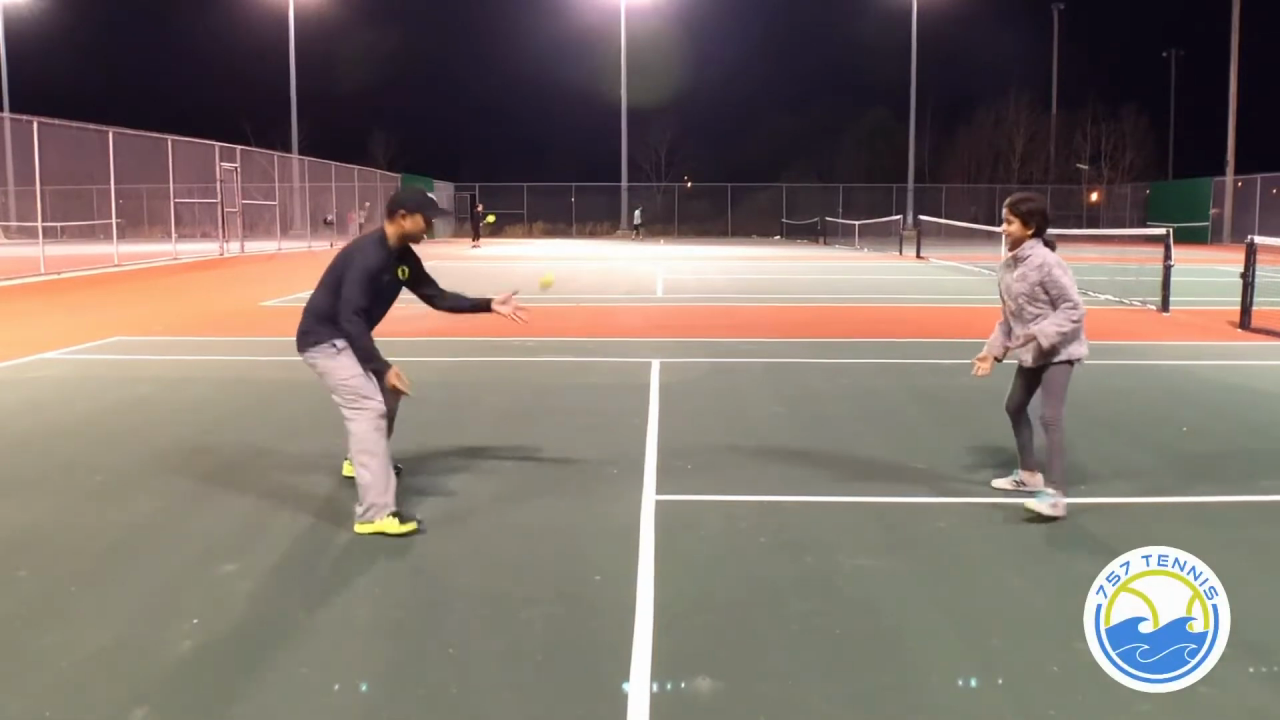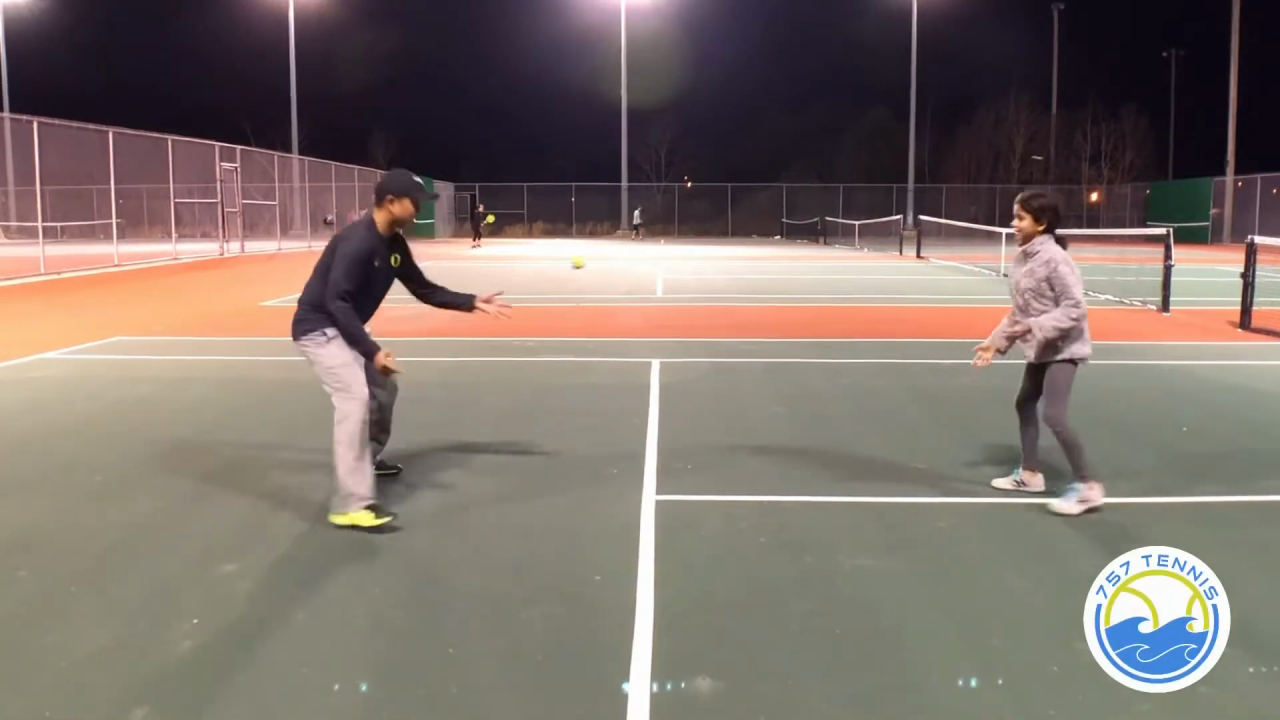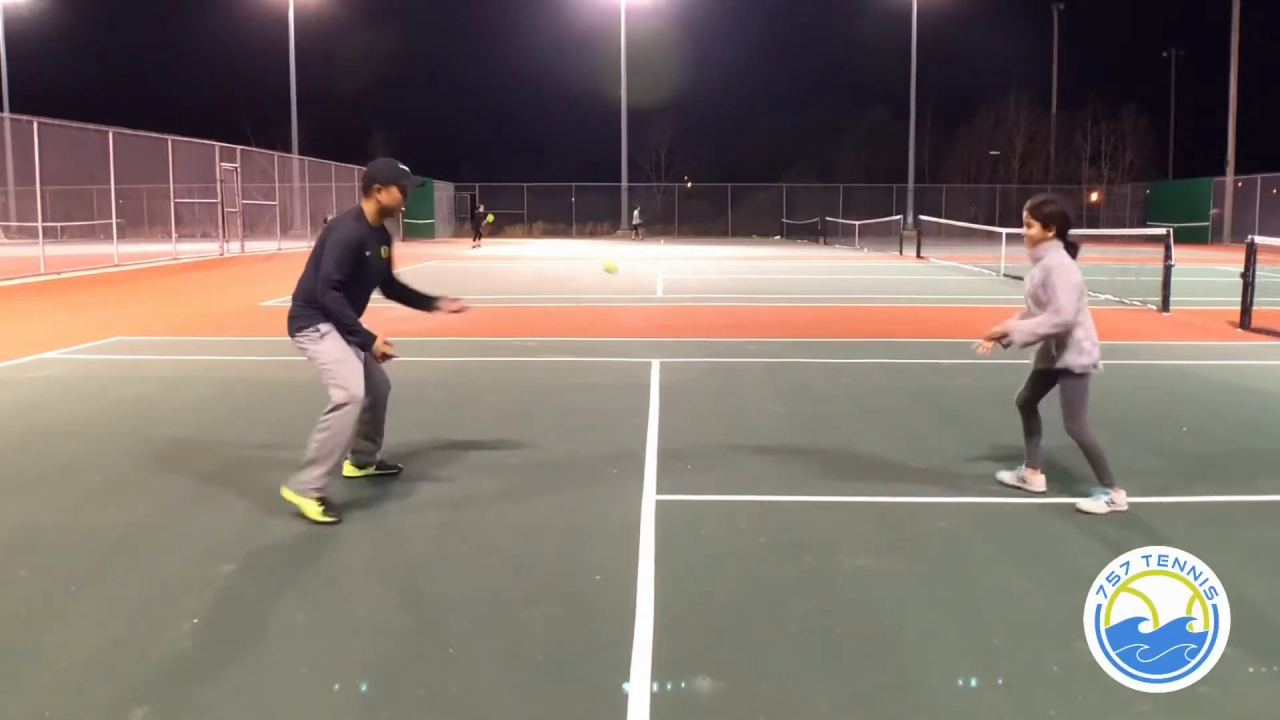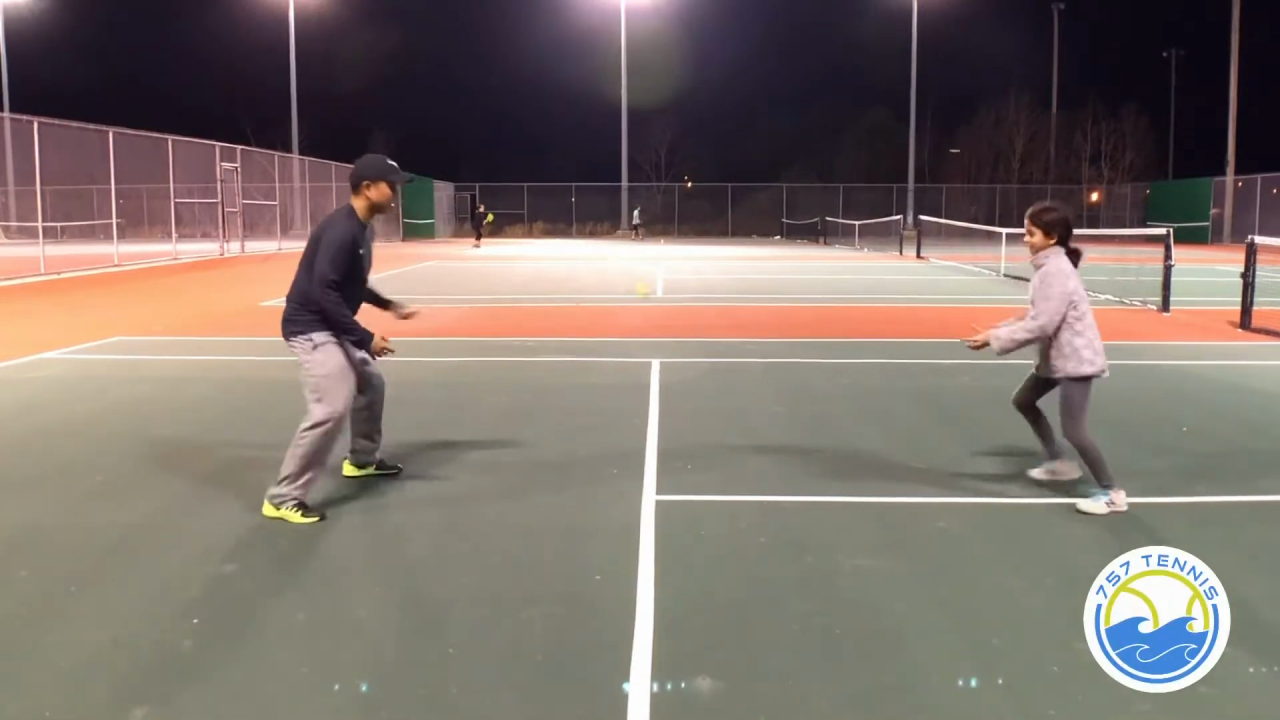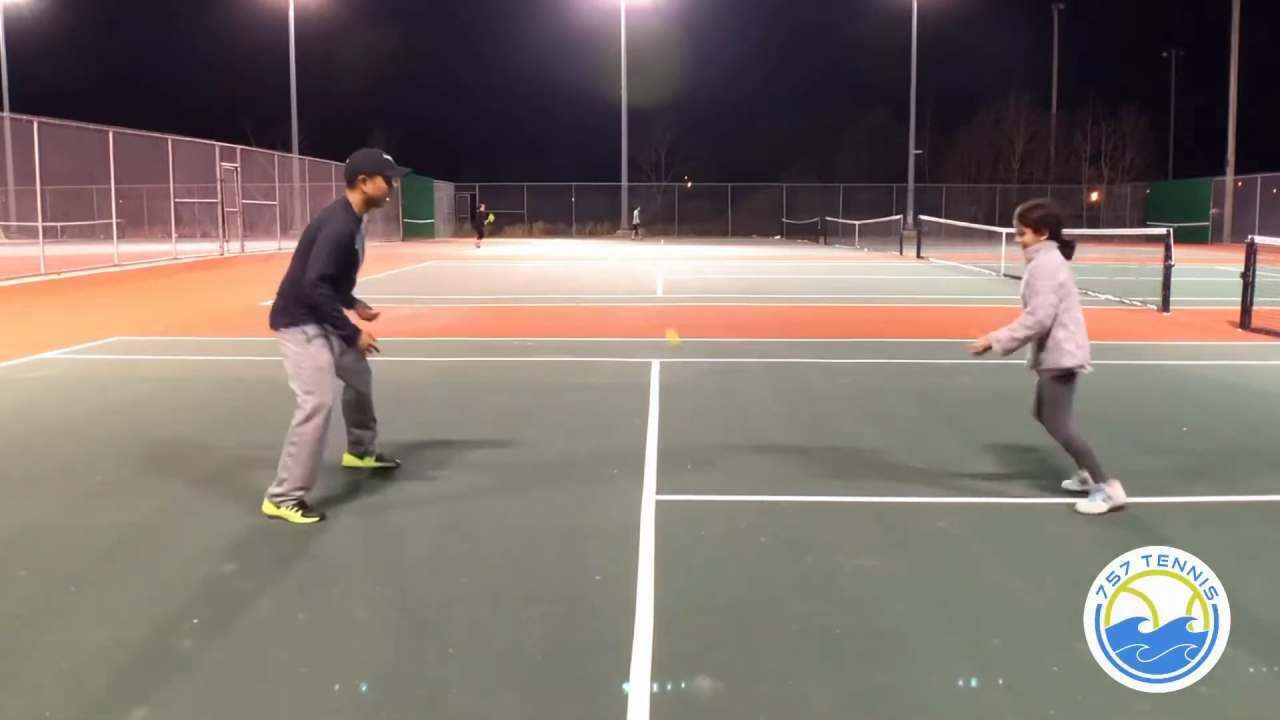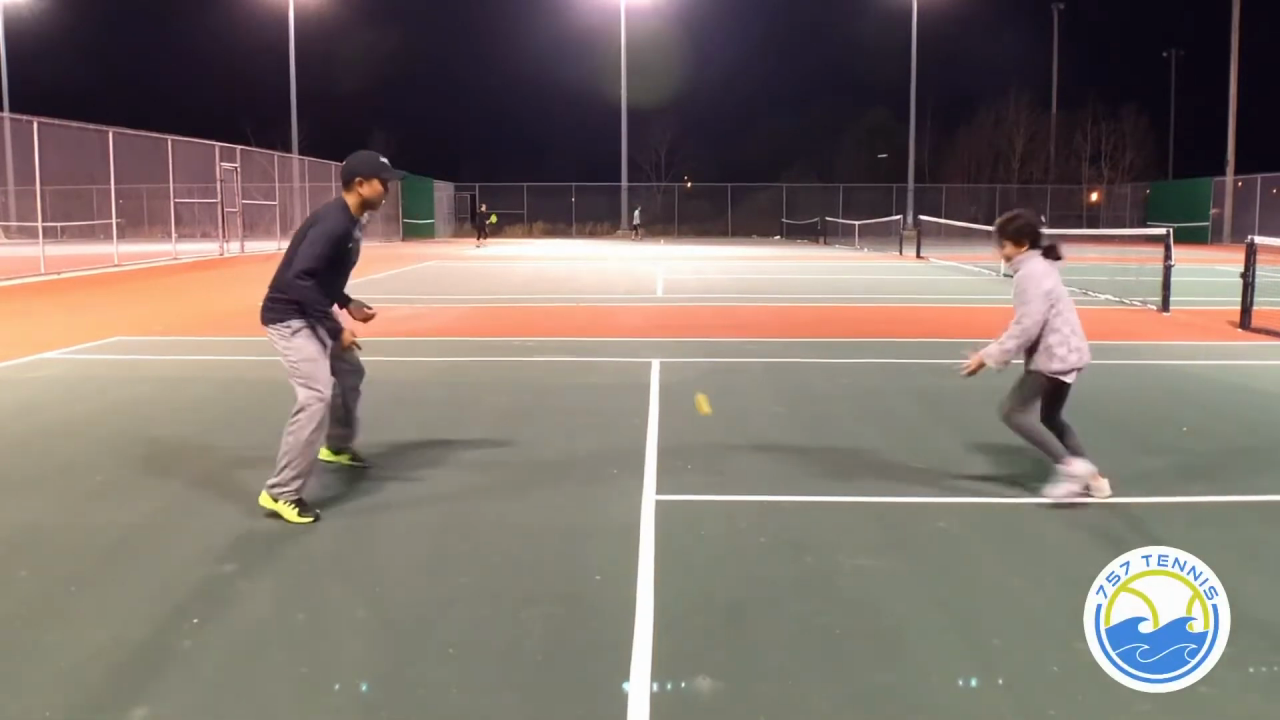
dt=0.1s
person 1, frame 1
left shoulder: (403, 256)
right shoulder: (368, 256)
left elbow: (436, 297)
right elbow: (351, 318)
left wrist: (488, 305)
right wrist: (383, 369)
left hip: (344, 338)
right hip: (324, 340)
left knee: (386, 395)
right knee: (368, 409)
left ankle: (364, 461)
right ankle: (375, 512)
person 1, frame 2
left shoulder: (395, 244)
right shoulder: (358, 241)
left elbow: (423, 289)
right elbow: (337, 302)
left wrist: (472, 302)
right wrist: (374, 350)
left hip: (347, 330)
right hip: (319, 328)
left knee: (383, 390)
right knee: (356, 400)
left ankle: (365, 460)
right ankle: (354, 504)
person 1, frame 3
left shoulder: (380, 235)
right shoulder: (348, 232)
left elbow: (389, 286)
right elbow: (328, 292)
left wrist: (434, 303)
right wrist: (367, 339)
left hip: (339, 324)
right hip: (316, 324)
left knee: (376, 386)
right knee: (351, 394)
left ankle: (362, 460)
right ankle: (307, 487)
person 1, frame 4
left shoulder: (361, 229)
right shoulder: (343, 230)
right elbow: (324, 292)
left wrist: (387, 305)
right wrist: (366, 337)
left hip: (333, 328)
right hip: (311, 329)
left knee: (371, 384)
right knee: (331, 408)
left ankle: (363, 459)
right ankle: (283, 499)
person 1, frame 5
left shoulder: (353, 221)
right shoulder: (338, 224)
right elbow: (315, 285)
left wrist: (353, 305)
right wrist: (354, 334)
left hip: (321, 321)
right hip: (300, 321)
left knee: (359, 376)
right knee: (316, 403)
left ankle: (361, 450)
right ankle: (283, 497)
person 1, frame 6
left shoulder: (352, 221)
right shoulder: (333, 222)
right elbow: (300, 277)
left wrist: (347, 303)
right wrist: (336, 328)
left hip: (313, 316)
right hip: (288, 316)
left knee: (350, 372)
right knee: (317, 394)
left ankle: (338, 446)
right ankle: (280, 491)
person 2, frame 1
left shoulder: (1047, 263)
right shoulder: (1008, 265)
left elbow: (1074, 310)
right elbow: (1008, 317)
left wrist: (1040, 334)
right wrist: (993, 350)
left hip: (1059, 350)
right hip: (1033, 352)
left knee: (1050, 418)
right knee: (1015, 406)
left ankle: (1054, 494)
right ankle: (1029, 473)
person 2, frame 2
left shoulder: (1055, 259)
right shoulder: (1021, 261)
left elbow: (1076, 309)
right elbow: (1020, 310)
left wrist: (1034, 327)
right wrist: (997, 342)
left hip: (1063, 348)
right hip: (1041, 348)
left knee: (1054, 416)
right knee: (1024, 404)
left ankle: (1088, 485)
right ankle: (1030, 474)
person 2, frame 3
left shoulder: (1057, 265)
right shoulder: (1041, 264)
left elbow: (1059, 318)
right elbow: (1033, 313)
left wrist: (1012, 330)
right wrist: (1003, 334)
left hip: (1072, 354)
right hip: (1051, 352)
left knee: (1075, 427)
right knee: (1025, 402)
left ankle: (1112, 492)
right ankle: (1033, 473)
person 2, frame 4
left shoulder: (1055, 273)
right shoulder: (1049, 269)
left elbow: (1041, 325)
right elbow: (1038, 318)
left wrist: (995, 338)
right wrist: (998, 330)
left hip: (1075, 360)
right hip: (1060, 357)
left knee: (1074, 430)
right knee: (1023, 400)
left ankle: (1112, 493)
right ankle: (1057, 462)
person 2, frame 5
left shoulder: (1044, 266)
right shoulder: (1045, 262)
left elbow: (1038, 320)
right elbow: (1035, 314)
left wrist: (997, 340)
right wrist: (1001, 335)
left hip: (1059, 354)
right hip: (1055, 353)
left knee: (1059, 426)
right knee: (1044, 414)
left ankle: (1108, 487)
right ankle: (1088, 475)
person 2, frame 6
left shoulder: (1030, 274)
right shoulder: (1036, 269)
left elbow: (1025, 329)
right elbow: (1023, 324)
left wrist: (988, 357)
right wrist: (991, 351)
left hip: (1054, 357)
right hip: (1068, 354)
left knee: (1013, 413)
right knee: (1051, 419)
left ankle: (1071, 465)
right ankle: (1093, 480)
